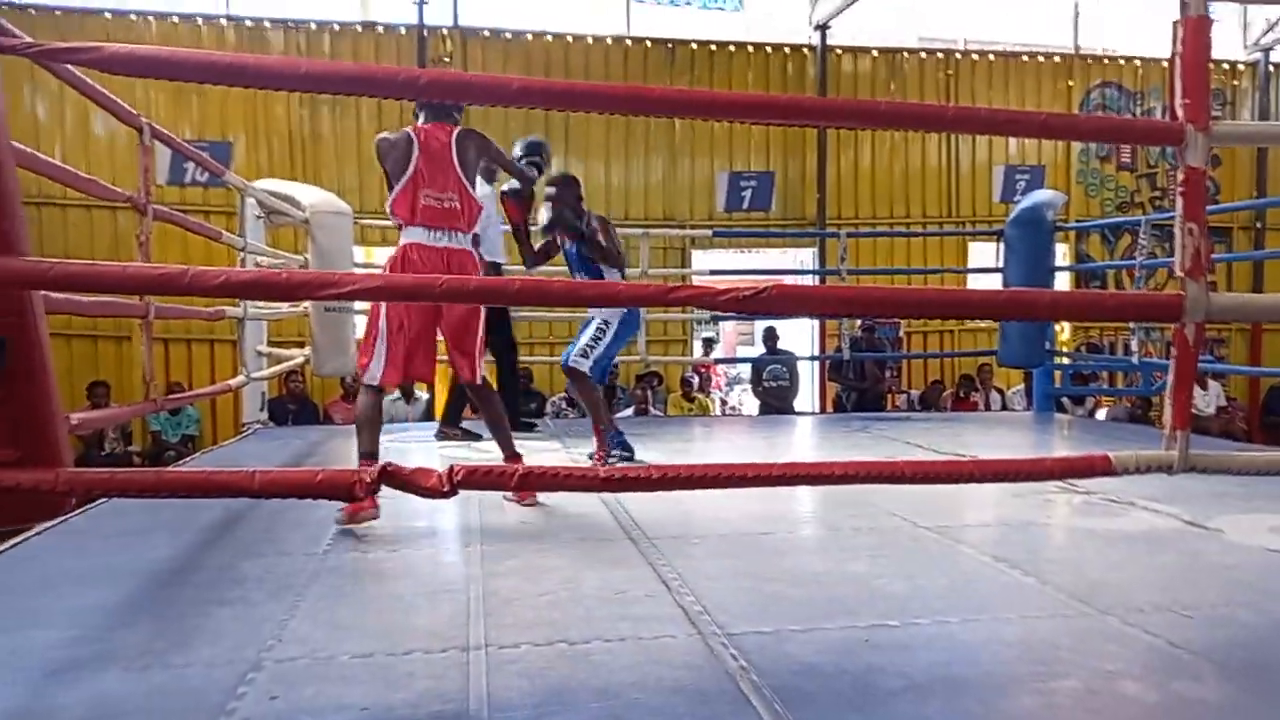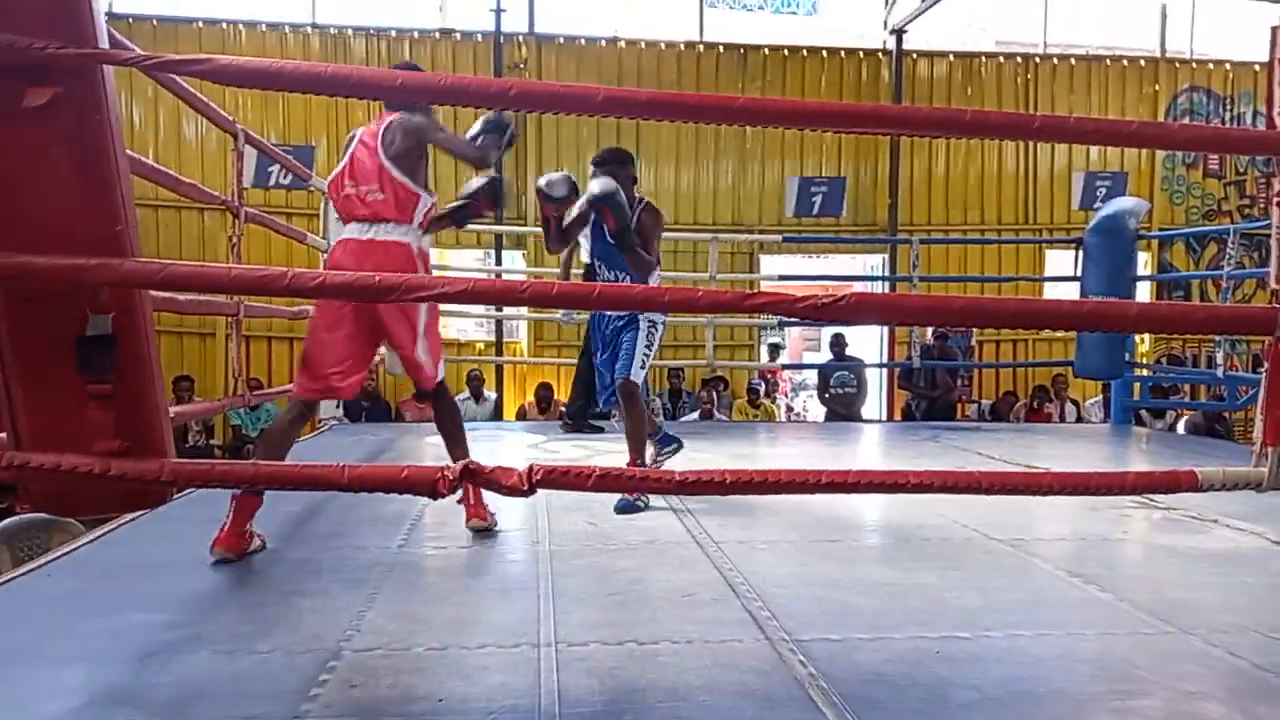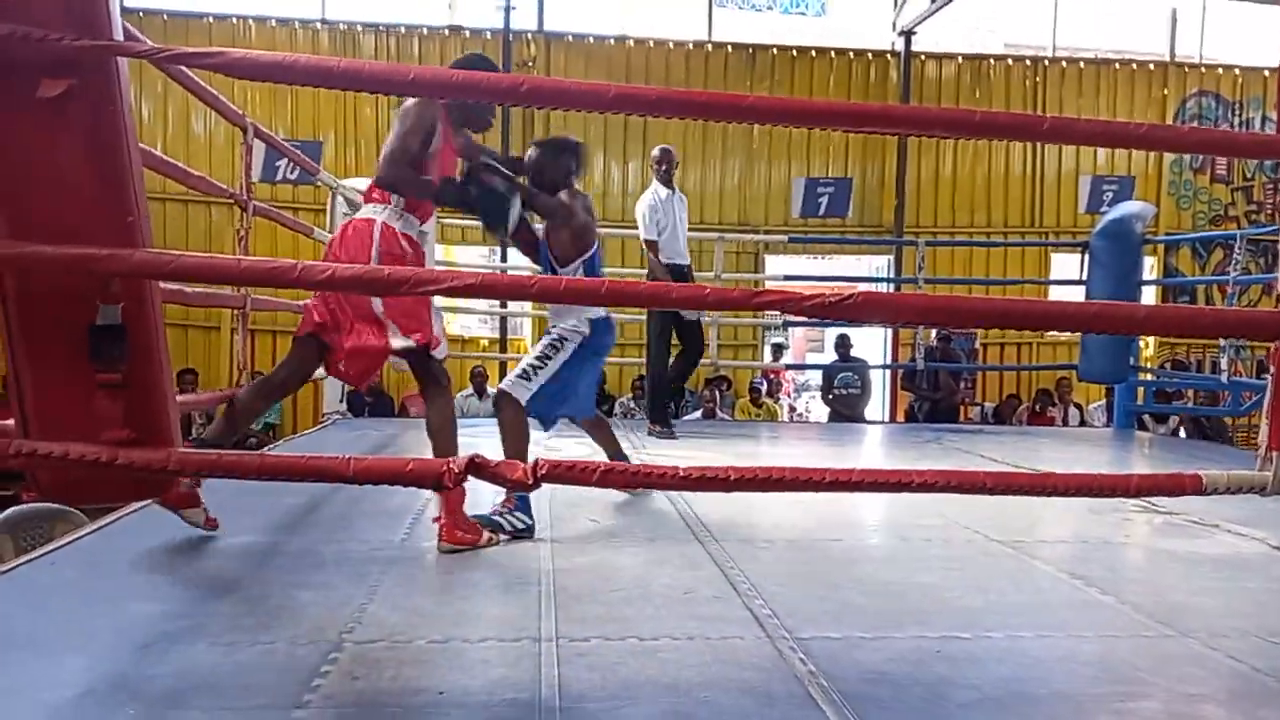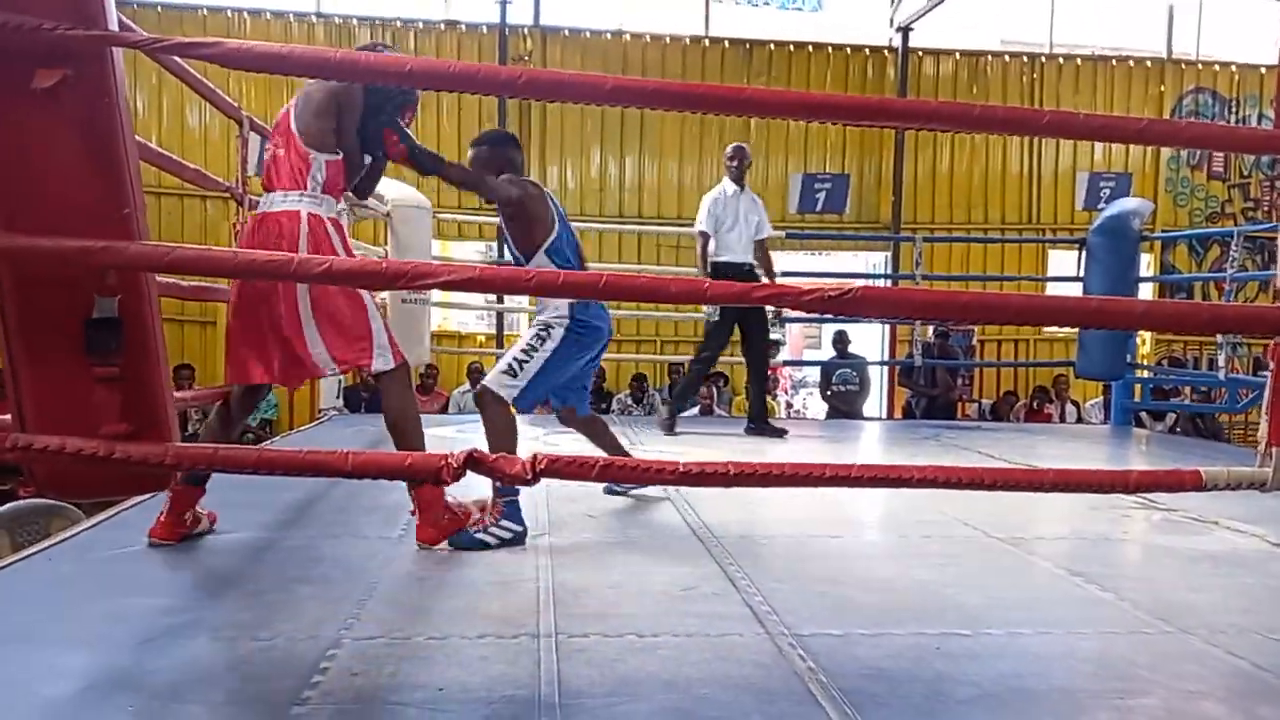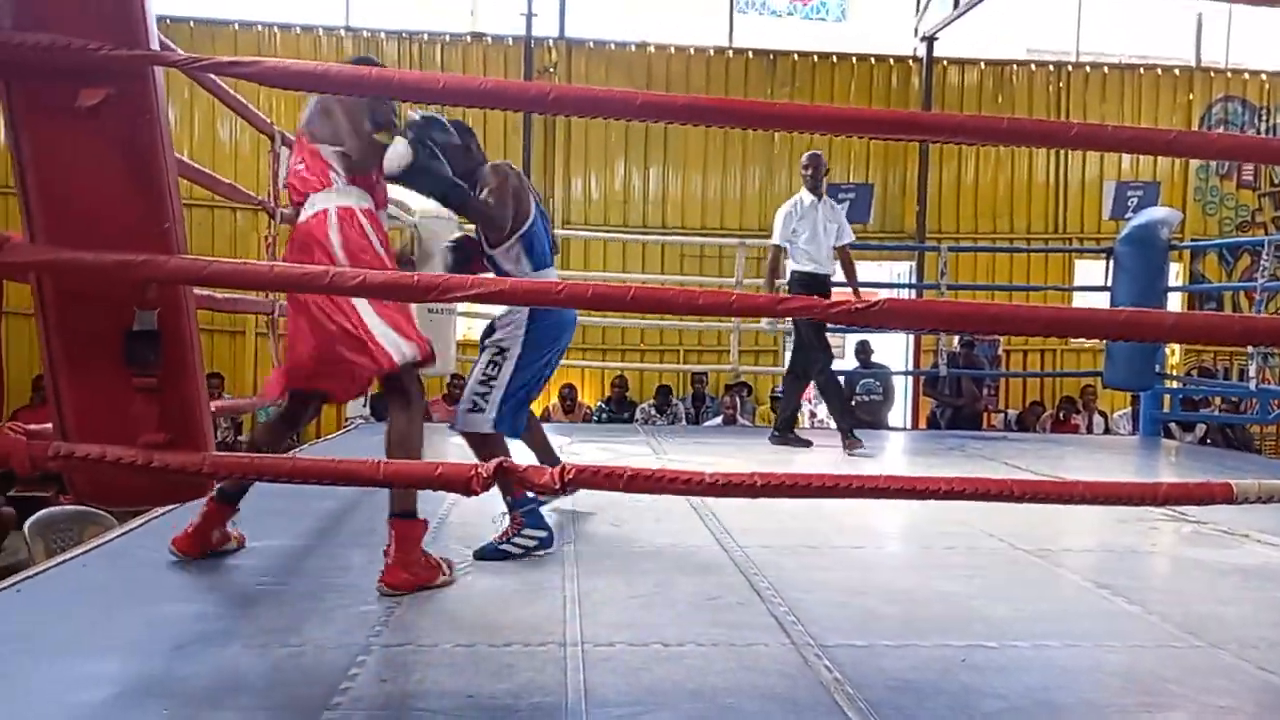
dt=0.5s
person 1, frame 1
left shoulder: (389, 145)
right shoulder: (471, 141)
right elbow: (528, 181)
right wrist: (531, 166)
left hip: (413, 261)
right hip: (461, 263)
left knee: (377, 378)
right knee: (471, 378)
person 1, frame 2
left shoulder: (358, 138)
right shoulder: (411, 126)
right elbow: (478, 156)
left wrist: (458, 210)
right wrist: (495, 135)
left hip: (349, 258)
right hip: (398, 261)
left knee: (309, 395)
right knee: (432, 386)
left ankle: (239, 524)
right ankle: (472, 500)
person 1, frame 3
left shoulder: (450, 131)
right shoulder: (426, 109)
right elbow: (397, 182)
right wrist: (454, 189)
right hip: (379, 243)
left knee: (297, 367)
right knee: (432, 372)
right ankle: (454, 521)
person 1, frame 4
left shoulder: (308, 99)
right shoulder: (346, 87)
right elbow: (358, 183)
left wrist: (379, 142)
right wrist: (379, 134)
left hip: (265, 235)
right hip: (306, 234)
left knee: (250, 384)
right knee: (390, 368)
left ankle: (179, 511)
right ankle: (433, 511)
person 1, frame 5
left shoulder: (339, 135)
right shoulder: (335, 103)
right elbow: (368, 164)
left hip: (310, 248)
right hip: (341, 236)
left knee: (300, 402)
right knee: (403, 384)
left ankle: (207, 526)
person 2, frame 1
left shoulder: (596, 224)
right shoulder: (564, 232)
left elbow: (618, 258)
right elbow: (532, 263)
left wrist: (578, 233)
left hip: (616, 315)
right hip: (600, 315)
left knee: (575, 368)
right knee: (581, 372)
left ankle: (605, 451)
right ankle: (616, 443)
person 2, frame 2
left shoulder: (648, 215)
right shoulder: (590, 205)
left elbow: (645, 273)
right elbow: (556, 245)
left wrist: (620, 231)
right wrist: (550, 207)
left hip: (643, 315)
right hip: (606, 315)
left knee: (627, 386)
right knee: (615, 396)
right ankle: (662, 438)
person 2, frame 3
left shoulder: (571, 204)
right shoulder: (554, 202)
left elbow: (568, 221)
right elbow: (544, 257)
left wrist: (509, 180)
left hip: (581, 326)
right hip: (583, 324)
left knee: (510, 398)
right knee: (580, 408)
left ankle: (516, 506)
right ankle: (622, 465)
person 2, frame 4
left shoulder: (521, 193)
right shoulder: (531, 199)
left elbow: (478, 183)
left wrist: (409, 151)
left hip: (570, 320)
right hip: (585, 320)
left knee: (492, 395)
right knee: (570, 408)
left ankle: (505, 513)
person 2, frame 5
left shoulder: (497, 175)
right shoulder: (488, 185)
left elbow: (497, 225)
right elbow: (478, 260)
left wrist: (440, 185)
left hip: (533, 314)
right hip: (546, 313)
left knee: (475, 420)
right knee: (509, 406)
left ankle: (528, 523)
right ankle: (553, 474)
person 3, frame 1
left shoulder: (491, 195)
right shoulder: (476, 196)
right elbow: (470, 245)
right wrist: (485, 279)
left hip: (495, 275)
right hip: (484, 277)
left knee: (506, 348)
left ankle: (511, 415)
right ankle: (450, 422)
person 3, frame 2
left shoulder: (621, 201)
right shoulder: (589, 203)
left elbow: (630, 244)
right elbow: (570, 245)
left wrist: (641, 279)
right wrist: (564, 289)
left hip: (616, 277)
right hip: (599, 277)
left knee: (595, 350)
right knee: (619, 346)
left ankle: (575, 416)
right ankle: (630, 413)
person 3, frame 3
left shoulder: (681, 200)
right shoulder: (648, 203)
right elbow: (652, 254)
left wrist: (693, 281)
left hip: (682, 277)
right hip: (662, 278)
left knee: (695, 347)
right knee: (660, 352)
left ankle: (662, 402)
right ankle: (657, 419)
person 3, frame 4
left shoulder: (756, 203)
right shoulder: (714, 199)
left elbow: (761, 248)
right elbow: (702, 247)
left wrist: (773, 287)
left hip: (749, 276)
right hip: (723, 274)
left knee: (759, 350)
right knee: (711, 349)
left ankle: (758, 419)
right ankle: (673, 408)
person 3, frame 5
left shoulder: (834, 210)
right shoulder: (790, 210)
left elbow: (843, 254)
right elbow: (775, 257)
left wrist: (857, 294)
left hip: (823, 286)
right hip: (802, 284)
left knee: (802, 362)
right knee: (820, 359)
left ankle: (782, 429)
right ankle: (846, 431)
